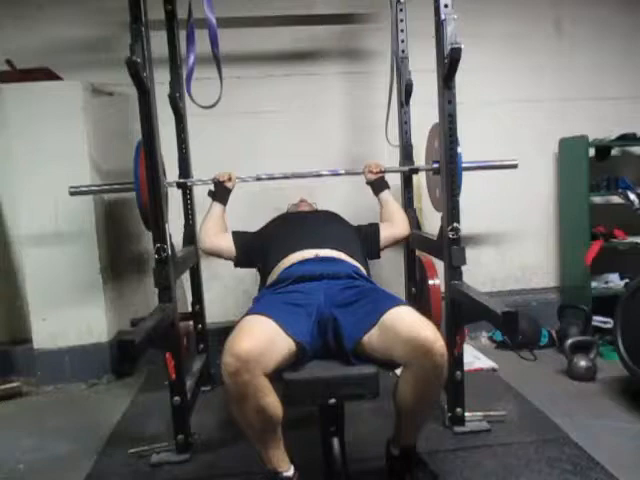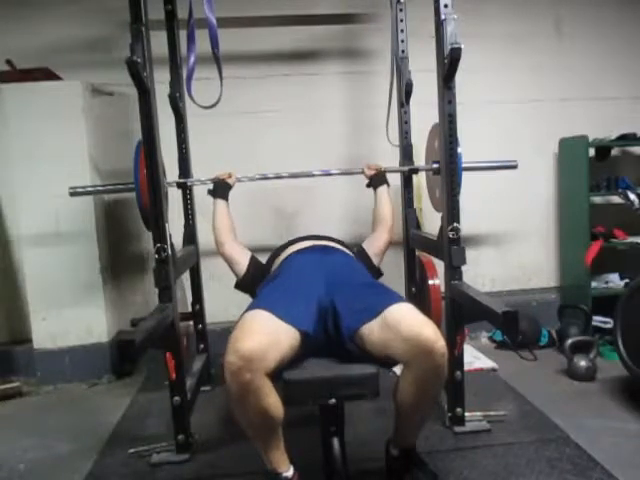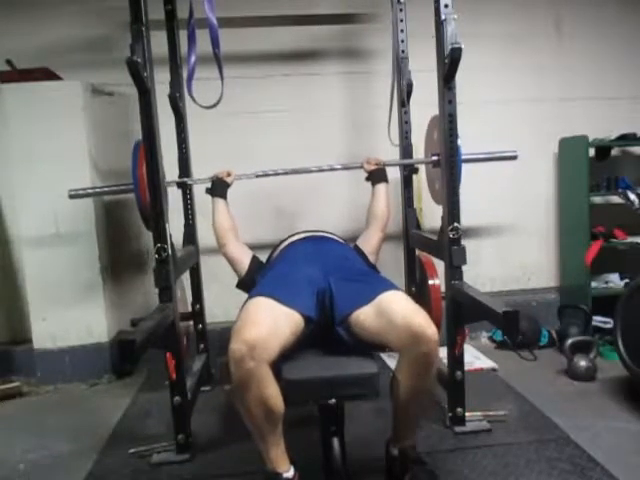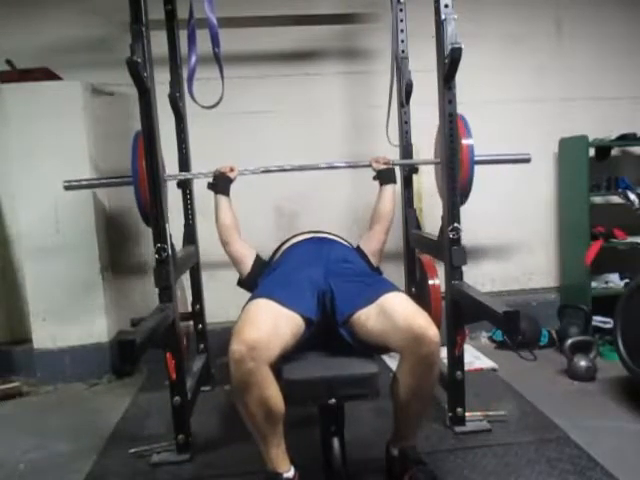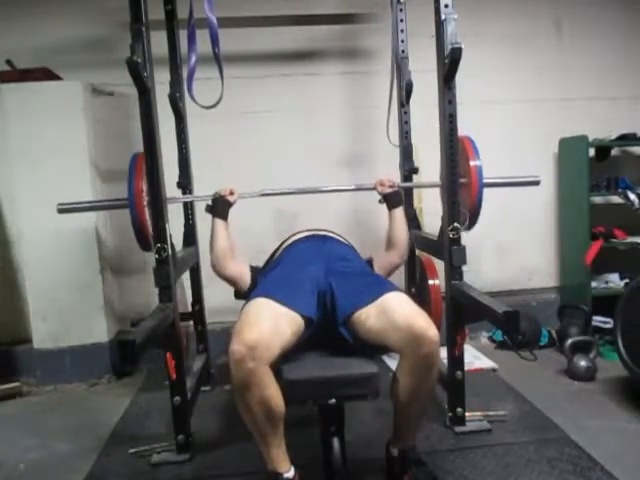
dt=1s
person 1, frame 1
left shoulder: (344, 224)
right shoulder: (271, 231)
left elbow: (400, 228)
right elbow: (209, 241)
left wrist: (380, 185)
right wrist: (220, 195)
left hip: (352, 288)
right hip: (290, 291)
left knee: (430, 348)
right knee: (239, 359)
left ankle: (402, 450)
person 1, frame 2
left shoulder: (356, 261)
right shoulder: (267, 273)
left elbow: (382, 232)
right elbow: (227, 244)
left wrist: (380, 183)
right wrist: (221, 194)
left knee: (431, 347)
right knee: (242, 359)
left ankle: (402, 451)
person 1, frame 3
left shoulder: (355, 257)
left elbow: (376, 228)
right elbow: (229, 243)
left wrist: (379, 179)
right wrist: (219, 194)
left knee: (423, 336)
right knee: (245, 350)
left ankle: (402, 450)
person 1, frame 4
left shoulder: (359, 260)
left elbow: (379, 229)
right elbow: (232, 240)
left wrist: (387, 179)
right wrist: (222, 189)
left knee: (425, 338)
right knee: (245, 351)
left ankle: (402, 450)
person 1, frame 5
left shoulder: (360, 266)
right shoulder: (267, 274)
left elbow: (396, 253)
right elbow: (225, 265)
left wrist: (395, 202)
right wrist: (220, 212)
left knee: (424, 338)
right knee: (245, 351)
left ankle: (401, 452)
